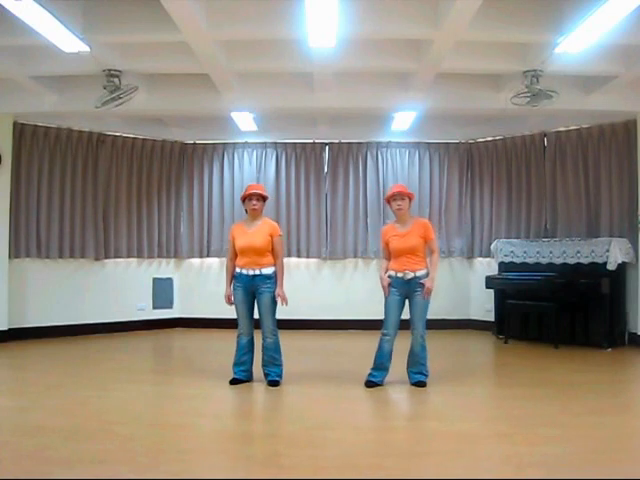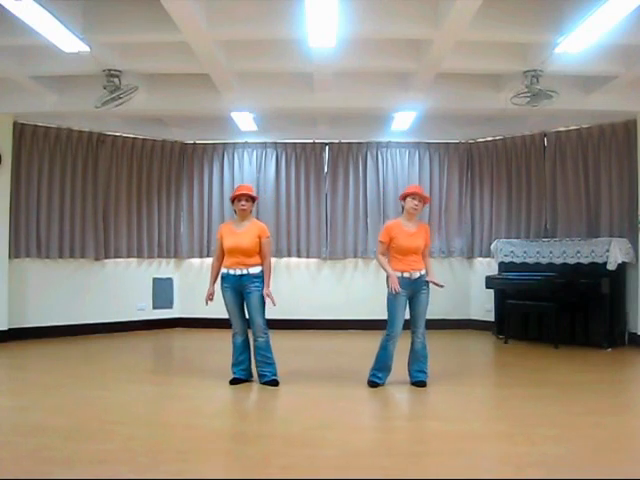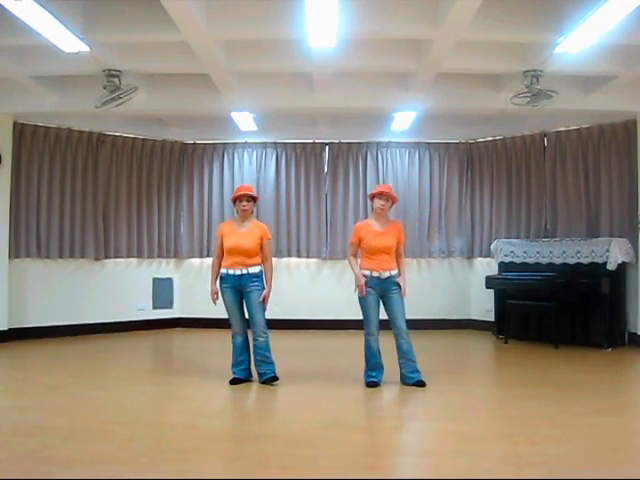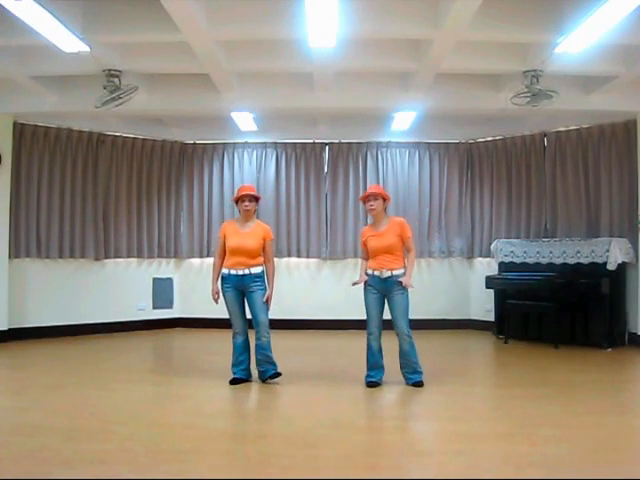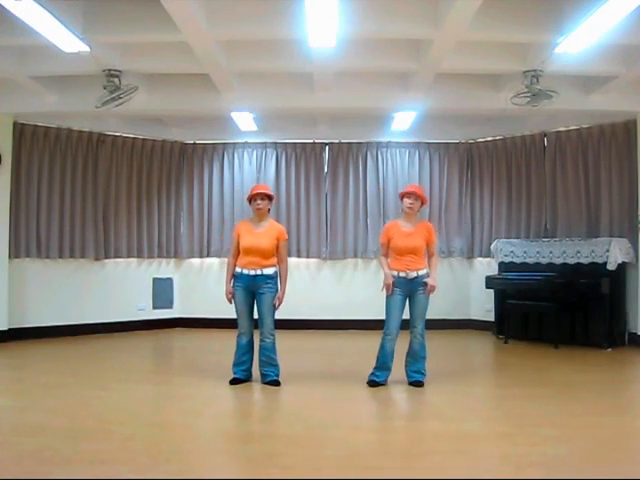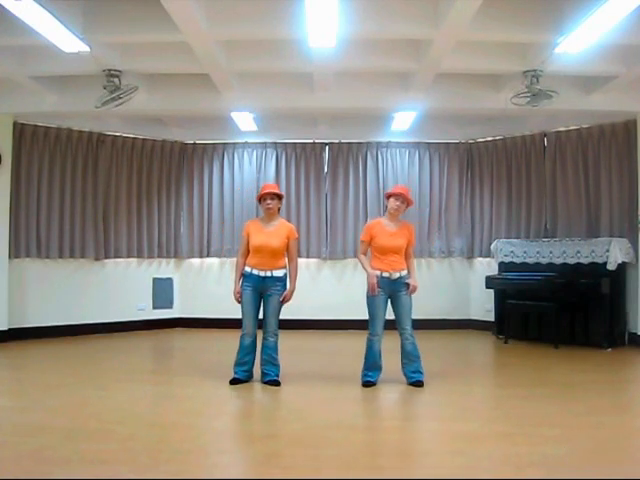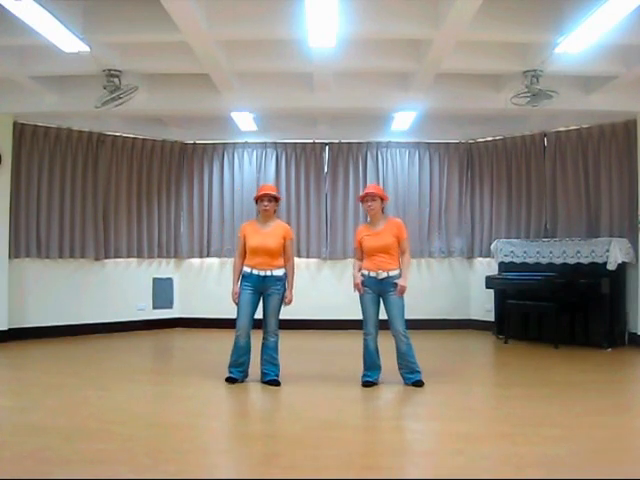
dt=0.7s
person 1, frame 1
left shoulder: (423, 225)
right shoulder: (387, 231)
left elbow: (434, 252)
left wrist: (431, 277)
right wrist: (383, 274)
left hip: (418, 281)
right hip: (395, 282)
left knee: (418, 331)
right knee: (388, 331)
left ankle: (418, 374)
right ankle: (377, 375)
person 1, frame 2
left shoulder: (424, 229)
right shoulder: (391, 226)
right elbow: (380, 255)
left wrist: (430, 275)
right wrist: (390, 274)
left hip: (420, 282)
right hip: (399, 282)
left knee: (419, 331)
right knee: (394, 331)
left ankle: (418, 374)
right ankle: (378, 375)
person 1, frame 3
left shoulder: (397, 227)
right shoulder: (360, 227)
left elbow: (400, 256)
right elbow: (352, 255)
left wrist: (402, 277)
right wrist: (357, 274)
left hip: (391, 281)
right hip: (369, 281)
left knee: (401, 329)
right knee: (371, 331)
left ankle: (410, 374)
right ankle: (373, 375)
person 1, frame 4
left shoulder: (399, 223)
right shoulder: (365, 231)
left elbow: (411, 251)
left wrist: (408, 275)
right wrist: (362, 274)
left hip: (396, 280)
right hip: (373, 281)
left knee: (402, 329)
right knee: (373, 330)
left ankle: (412, 374)
right ankle: (374, 375)
person 1, frame 5
left shoulder: (426, 228)
right shoulder: (390, 227)
left elbow: (432, 255)
right elbow: (383, 255)
left wrist: (432, 276)
right wrist: (386, 273)
left hip: (420, 281)
right hip: (397, 281)
left knee: (418, 330)
right knee: (390, 330)
left ankle: (416, 374)
right ankle: (380, 374)
person 1, frame 6
left shoulder: (408, 228)
right shoulder: (372, 226)
left elbow: (409, 257)
right elbow: (361, 254)
left wrist: (413, 277)
right wrist: (370, 272)
left hip: (401, 281)
right hip: (379, 281)
left knee: (406, 330)
right knee: (376, 331)
left ankle: (413, 374)
right ankle: (370, 374)
person 1, frame 7
left shoulder: (396, 224)
right shoulder: (361, 231)
left elbow: (405, 253)
left wrist: (404, 277)
right wrist: (356, 273)
left hip: (391, 281)
right hip: (368, 282)
left knee: (399, 330)
right knee: (369, 331)
left ankle: (411, 374)
right ankle: (371, 375)
person 2, frame 1
left shoulder: (272, 227)
right shoulder: (236, 229)
left elbow: (278, 259)
right elbow: (231, 259)
left wrist: (279, 286)
right wrist: (228, 286)
left hip: (265, 279)
right hip: (241, 280)
left knee: (269, 329)
right knee: (244, 329)
left ankle: (273, 373)
right ankle: (242, 372)
person 2, frame 2
left shoulder: (260, 228)
right shoulder: (224, 229)
left elbow: (266, 259)
right elbow: (218, 258)
left wrist: (266, 286)
right wrist: (211, 284)
left hip: (253, 279)
right hip: (229, 280)
left knee: (259, 328)
right knee: (238, 329)
left ankle: (267, 373)
right ankle: (241, 372)
person 2, frame 3
left shoulder: (261, 229)
right shoulder: (224, 228)
left elbow: (267, 260)
right elbow: (217, 258)
left wrist: (268, 287)
right wrist: (213, 283)
left hip: (253, 279)
right hip: (229, 280)
left knee: (259, 327)
right knee: (237, 329)
left ankle: (266, 372)
right ankle: (241, 372)
person 2, frame 4
left shoulder: (264, 229)
right shoulder: (226, 227)
left elbow: (269, 261)
right elbow: (219, 257)
left wrist: (270, 287)
right wrist: (214, 283)
left hip: (255, 279)
right hip: (230, 280)
left knee: (262, 326)
right knee: (238, 329)
left ankle: (267, 370)
right ankle: (241, 373)
person 2, frame 5
left shoulder: (278, 229)
right shoulder: (241, 227)
left elbow: (282, 262)
right elbow: (233, 257)
left wrist: (282, 289)
right wrist: (228, 283)
left hip: (267, 280)
right hip: (242, 279)
left knee: (267, 329)
right knee: (244, 329)
left ankle: (270, 374)
right ankle: (241, 372)
person 2, frame 6
left shoulder: (288, 229)
right shoulder: (250, 226)
left elbow: (293, 260)
right elbow: (242, 256)
left wrist: (292, 286)
right wrist: (236, 283)
left hip: (276, 281)
right hip: (251, 278)
left knee: (271, 330)
right knee: (248, 329)
left ankle: (270, 374)
right ankle: (242, 372)
person 2, frame 7
left shoulder: (284, 229)
right shoulder: (246, 228)
left elbow: (289, 261)
right elbow: (239, 258)
left wrist: (289, 288)
right wrist: (235, 284)
left hip: (275, 280)
right hip: (250, 279)
left knee: (271, 330)
right knee: (242, 328)
left ankle: (270, 374)
right ankle: (237, 371)
